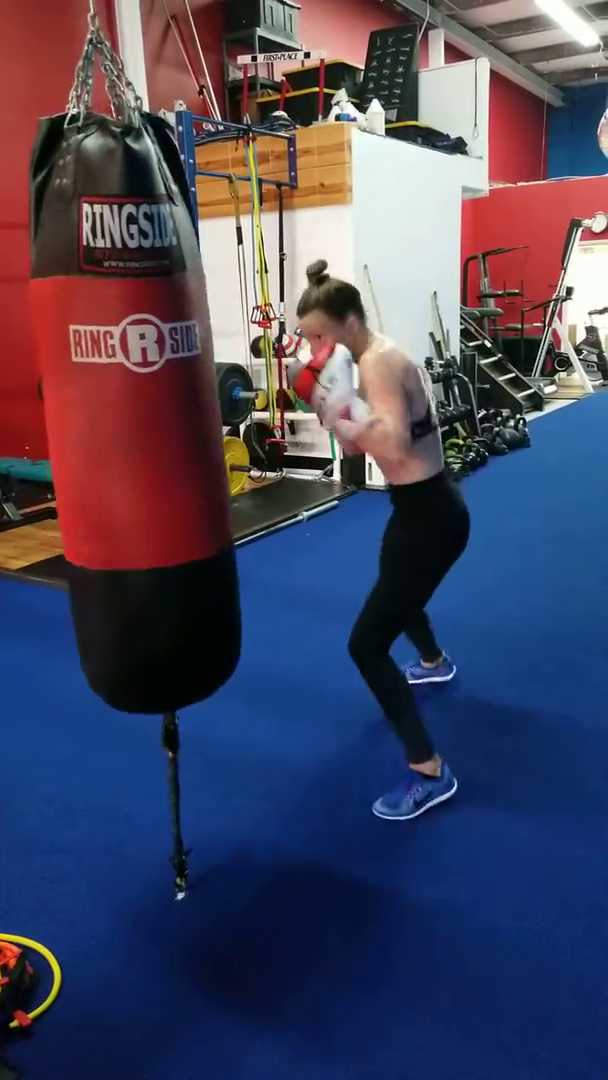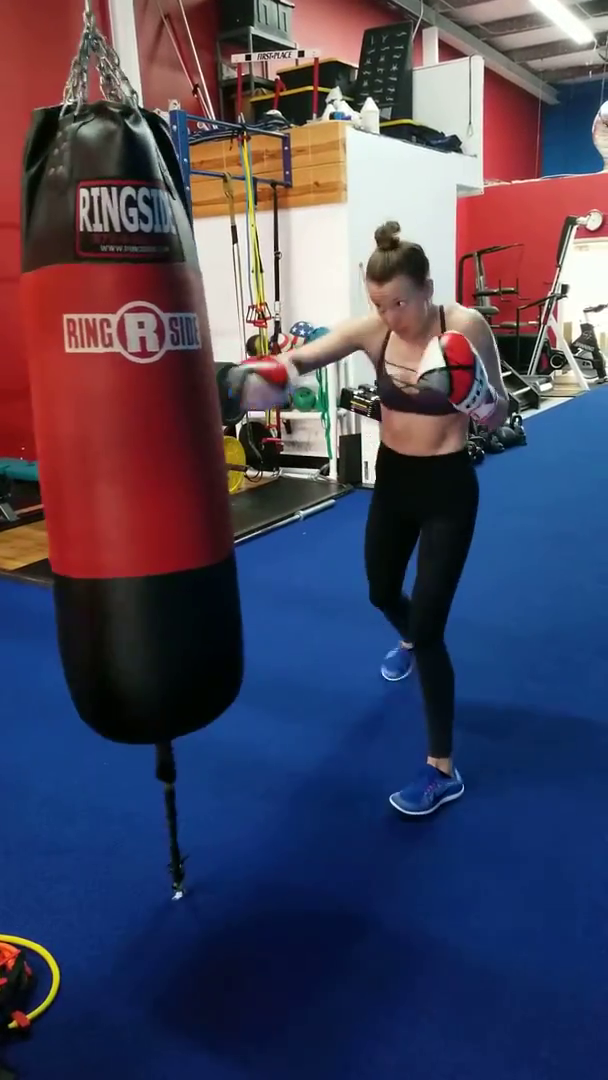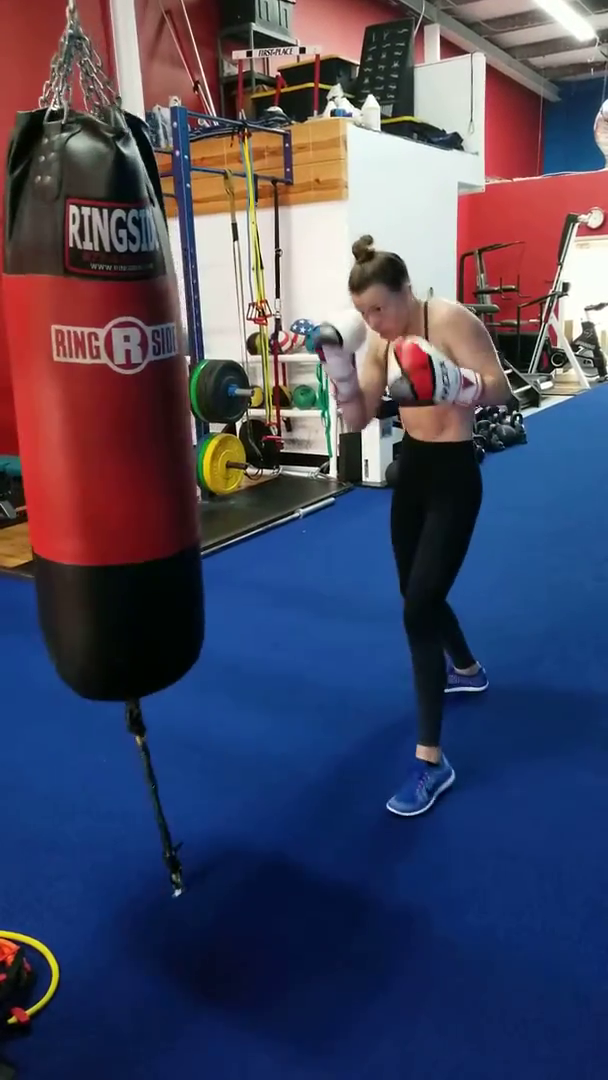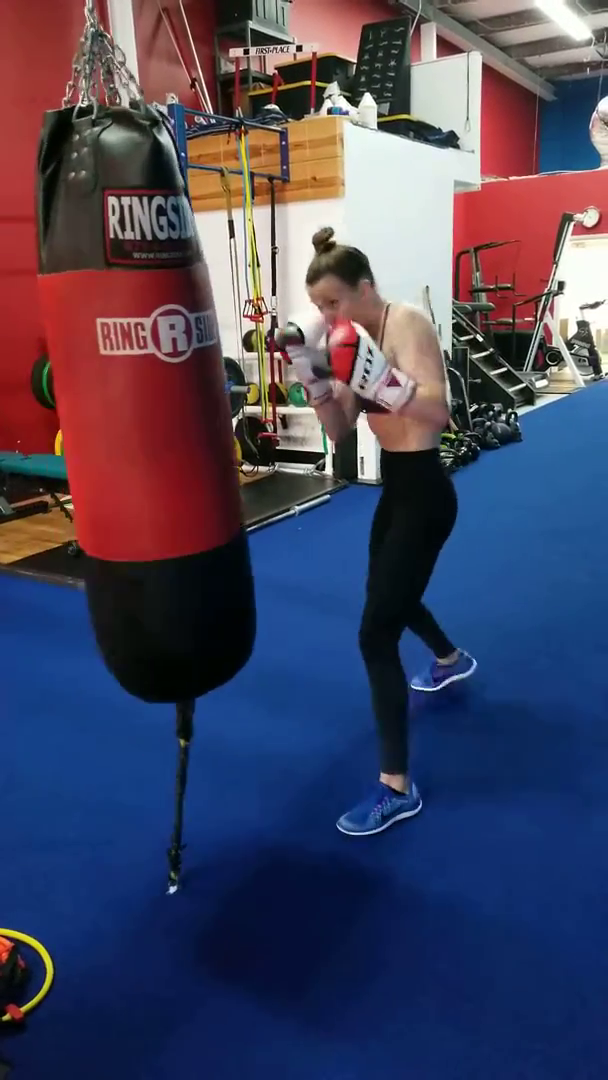
dt=0.4s
person 1, frame 1
left shoulder: (380, 363)
right shoulder: (379, 358)
left elbow: (393, 448)
right elbow: (379, 441)
right wrist: (338, 407)
left hip: (428, 518)
right hip: (423, 508)
left knee: (366, 644)
right knee: (393, 590)
left ankle: (430, 772)
right ankle: (435, 663)
person 1, frame 2
left shoulder: (467, 325)
right shoulder: (373, 331)
left elbow: (496, 422)
right elbow: (305, 356)
left hip: (448, 488)
right hip: (392, 480)
left knee: (427, 624)
right knee: (381, 592)
left ankle: (442, 769)
right ankle: (410, 642)
person 1, frame 3
left shoulder: (450, 318)
right shoulder: (379, 342)
left elbow: (499, 391)
right elbow: (357, 420)
left wrist: (443, 381)
right wrist: (338, 369)
left hip: (453, 475)
right hip: (411, 469)
left knee: (419, 609)
right knee: (418, 591)
left ankle: (431, 760)
right ankle: (467, 670)
person 1, frame 4
left shoulder: (406, 321)
right shoulder: (354, 340)
left elbow: (436, 413)
right elbow: (337, 430)
left wrist: (372, 373)
right wrist: (312, 372)
left hip: (424, 490)
right hip: (397, 483)
left knee: (376, 634)
right knee: (388, 594)
left ankle: (396, 786)
right ankle: (451, 658)
